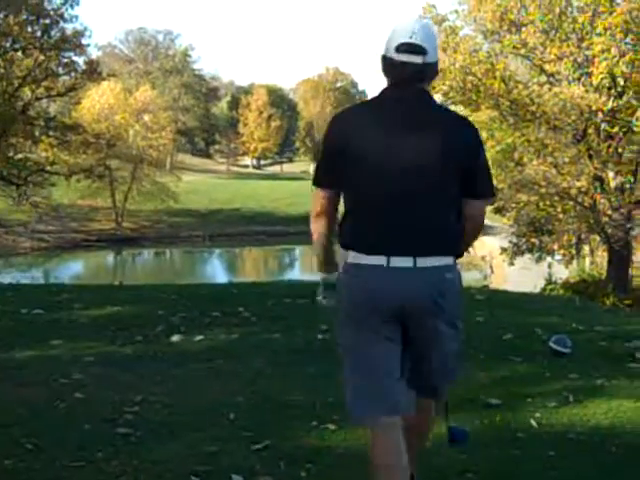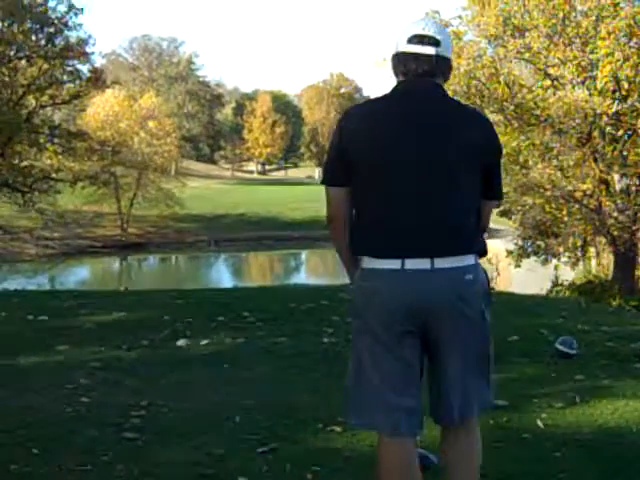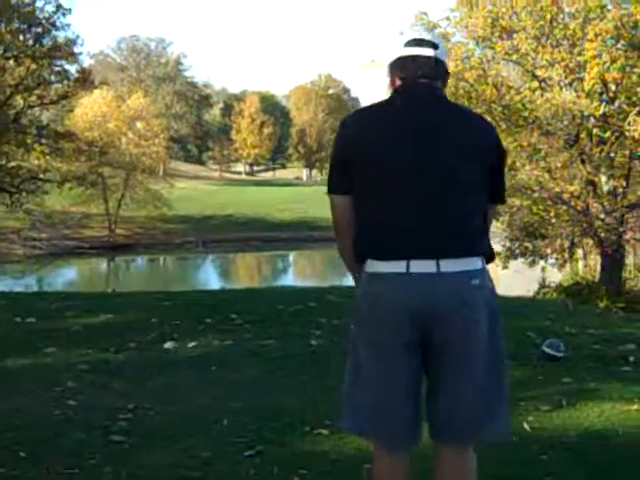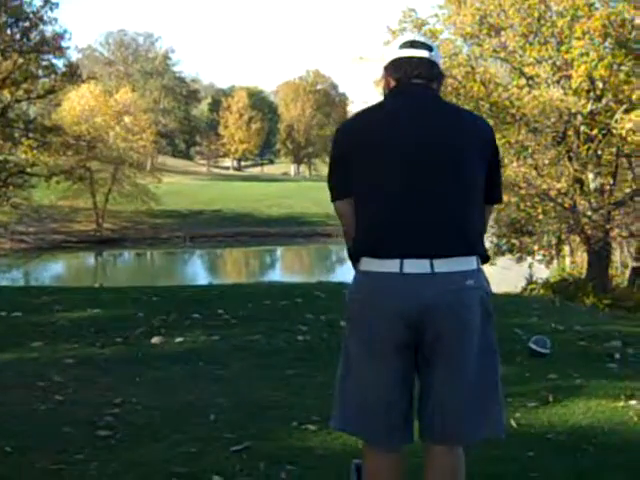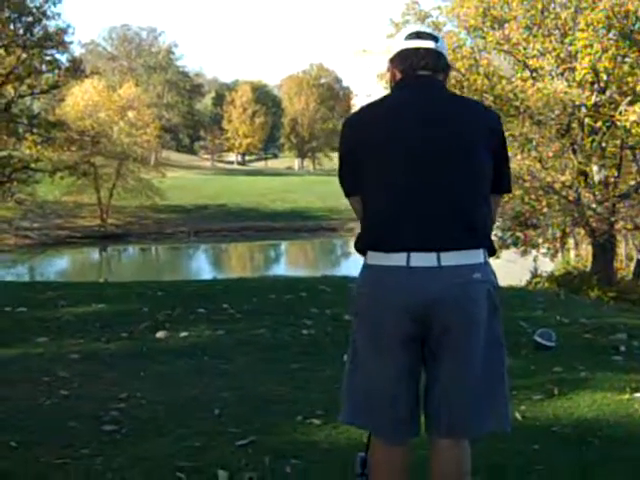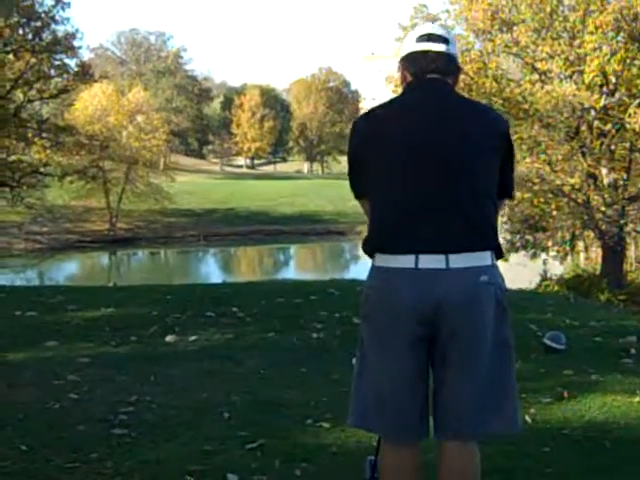
dt=0.3s
person 1, frame 1
left shoulder: (347, 123)
right shoulder: (460, 131)
left elbow: (322, 210)
right elbow: (474, 217)
left wrist: (327, 268)
left hip: (365, 276)
right hip: (434, 276)
left knee: (382, 412)
right knee: (425, 391)
person 1, frame 2
left shoulder: (357, 121)
right shoulder: (477, 127)
left elbow: (337, 214)
right elbow: (483, 217)
left wrist: (356, 273)
left hip: (382, 281)
right hip: (457, 278)
left knee: (394, 425)
right knee: (460, 417)
person 1, frame 3
left shoulder: (357, 127)
right shoulder: (480, 130)
left elbow: (343, 224)
right elbow: (486, 218)
left hip: (387, 287)
right hip: (462, 285)
left knee: (390, 437)
right knee: (457, 437)
person 1, frame 4
left shoulder: (353, 130)
right shoulder: (476, 129)
left elbow: (350, 224)
right elbow: (481, 218)
left hip: (381, 284)
right hip: (457, 284)
left knee: (381, 436)
right knee: (447, 435)
person 1, frame 5
left shoulder: (360, 124)
right shoulder: (484, 120)
left elbow: (364, 212)
right elbow: (489, 210)
left hip: (387, 278)
right hip: (464, 277)
left knee: (388, 428)
right knee: (452, 428)
person 1, frame 6
left shoulder: (369, 126)
right shoulder: (490, 124)
right elbow: (494, 207)
left hip: (396, 280)
right hip: (471, 279)
left knee: (398, 431)
right knee: (461, 430)
